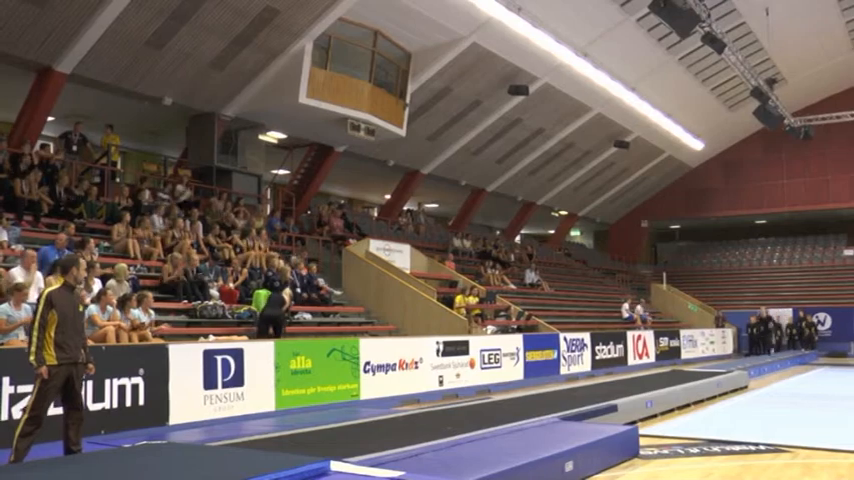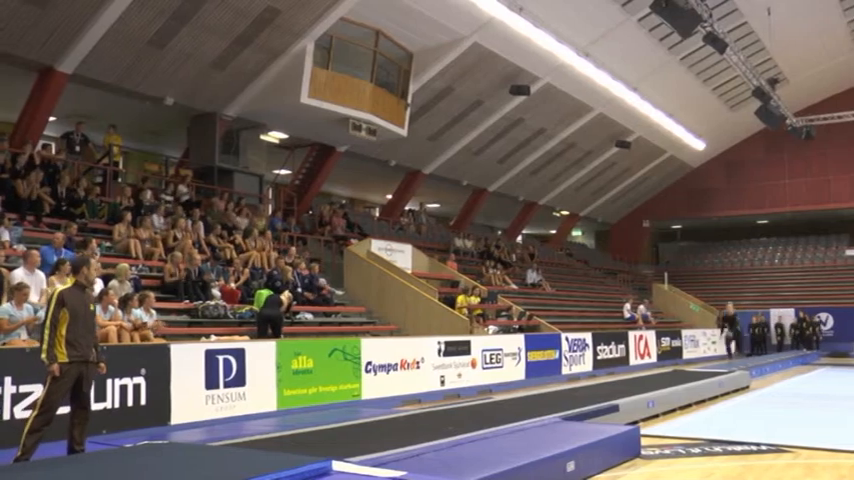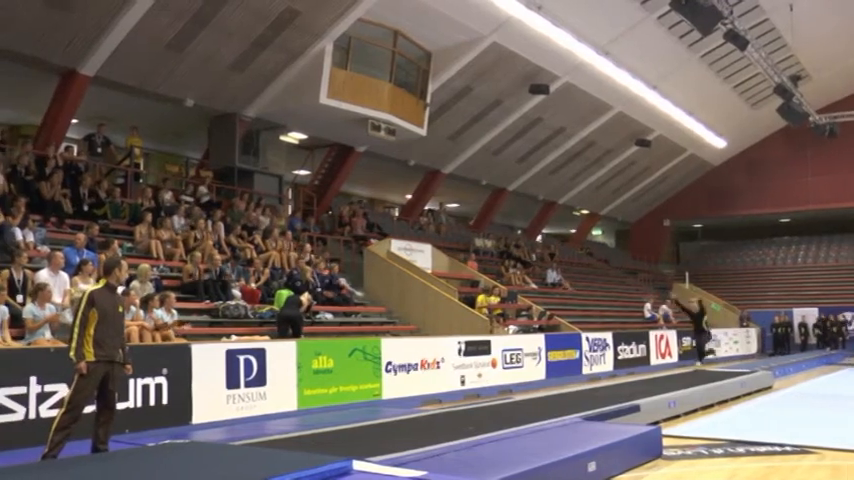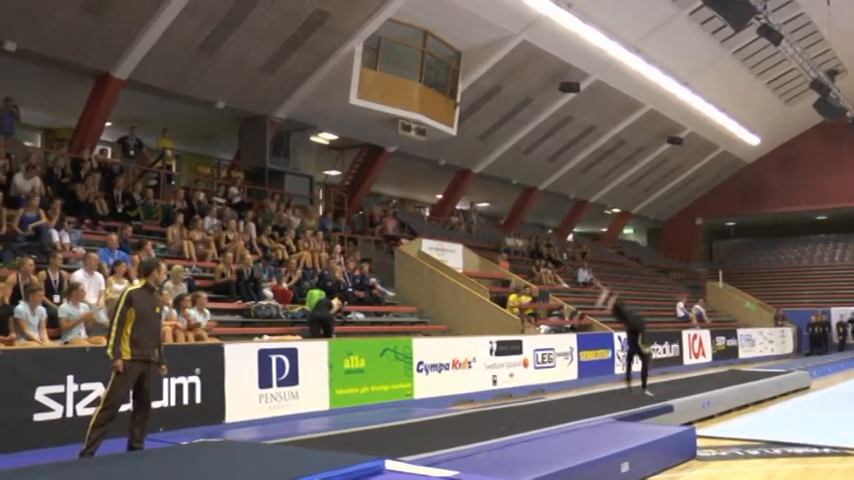
dt=0.7s
person 1, frame 1
left shoulder: (78, 299)
right shoulder: (51, 295)
right elbow: (37, 329)
left wrist: (87, 359)
right wrist: (38, 361)
left hip: (75, 364)
right hip: (54, 364)
left knee: (75, 410)
right knee: (35, 412)
left ankle: (73, 452)
right ankle: (16, 458)
person 1, frame 2
left shoulder: (89, 298)
right shoulder: (62, 294)
right elbow: (49, 327)
left wrist: (98, 358)
right wrist: (50, 359)
left hip: (86, 363)
right hip: (64, 362)
left knee: (82, 409)
right knee: (46, 409)
left ankle: (76, 451)
right ankle: (23, 456)
person 1, frame 3
left shoulder: (118, 300)
right shoulder: (93, 294)
right elbow: (78, 326)
left wrist: (126, 359)
right wrist: (78, 357)
left hip: (113, 362)
right hip: (92, 361)
left knee: (107, 408)
right knee: (73, 407)
left ankle: (100, 449)
right ankle: (51, 453)
person 1, frame 4
left shoulder: (156, 300)
right shoulder: (131, 294)
right elbow: (116, 325)
left wrist: (161, 360)
right wrist: (115, 355)
left hip: (148, 362)
right hip: (128, 359)
left knee: (143, 406)
right knee: (110, 405)
left ankle: (135, 447)
right ankle: (88, 450)
